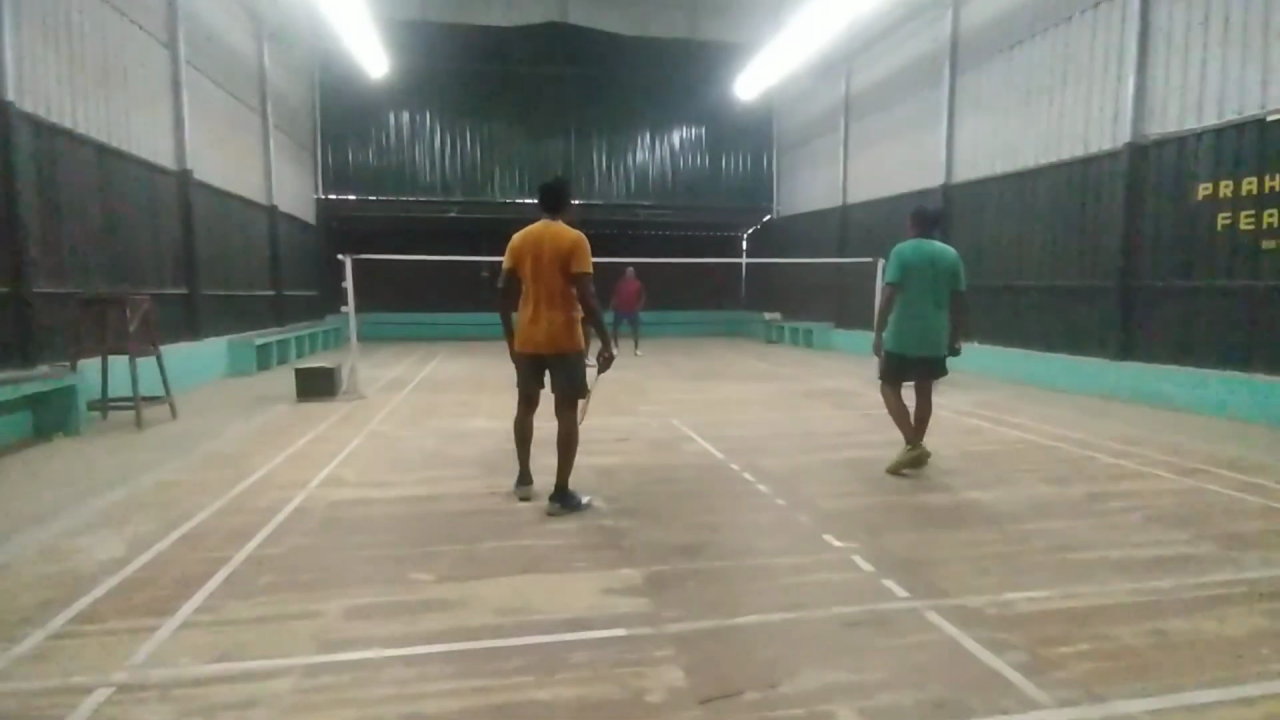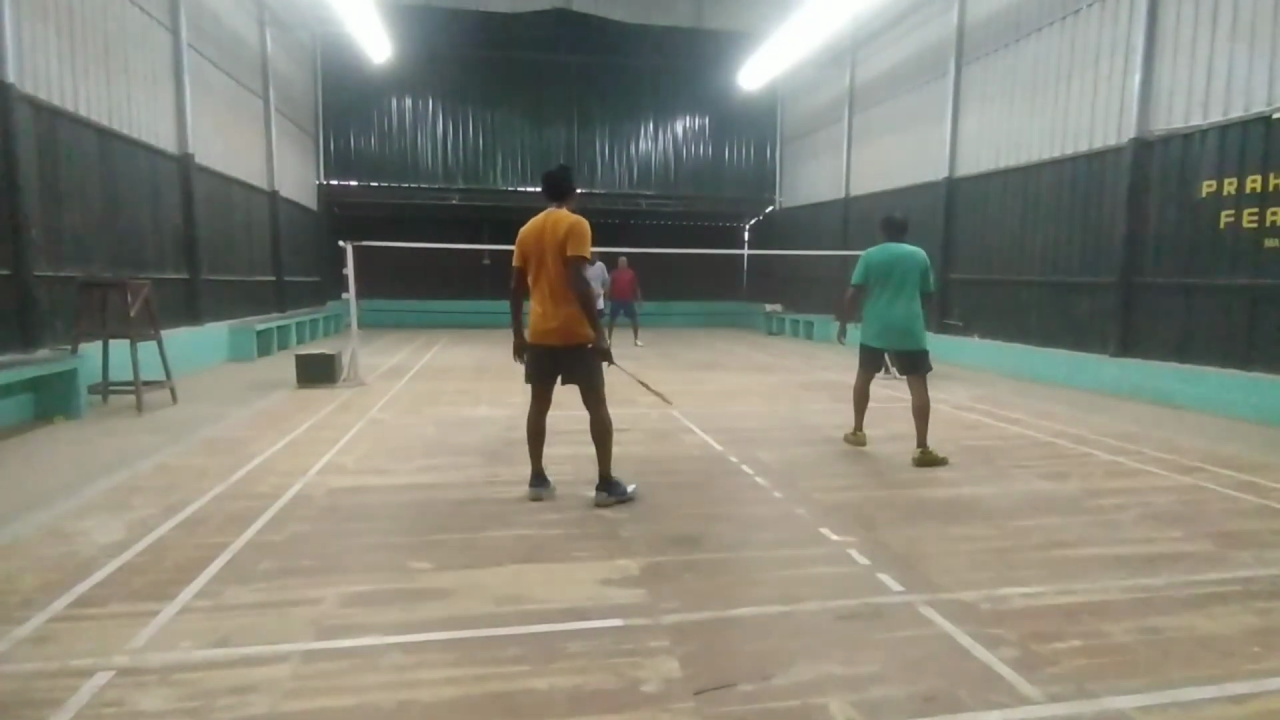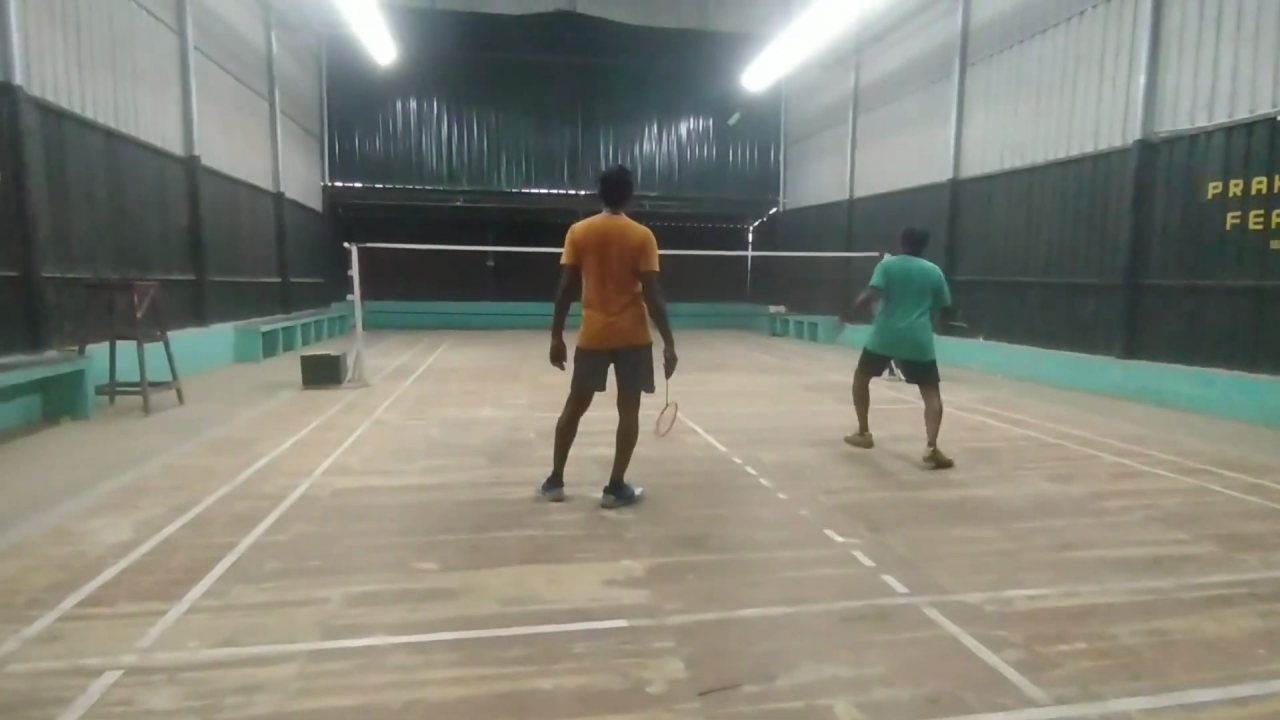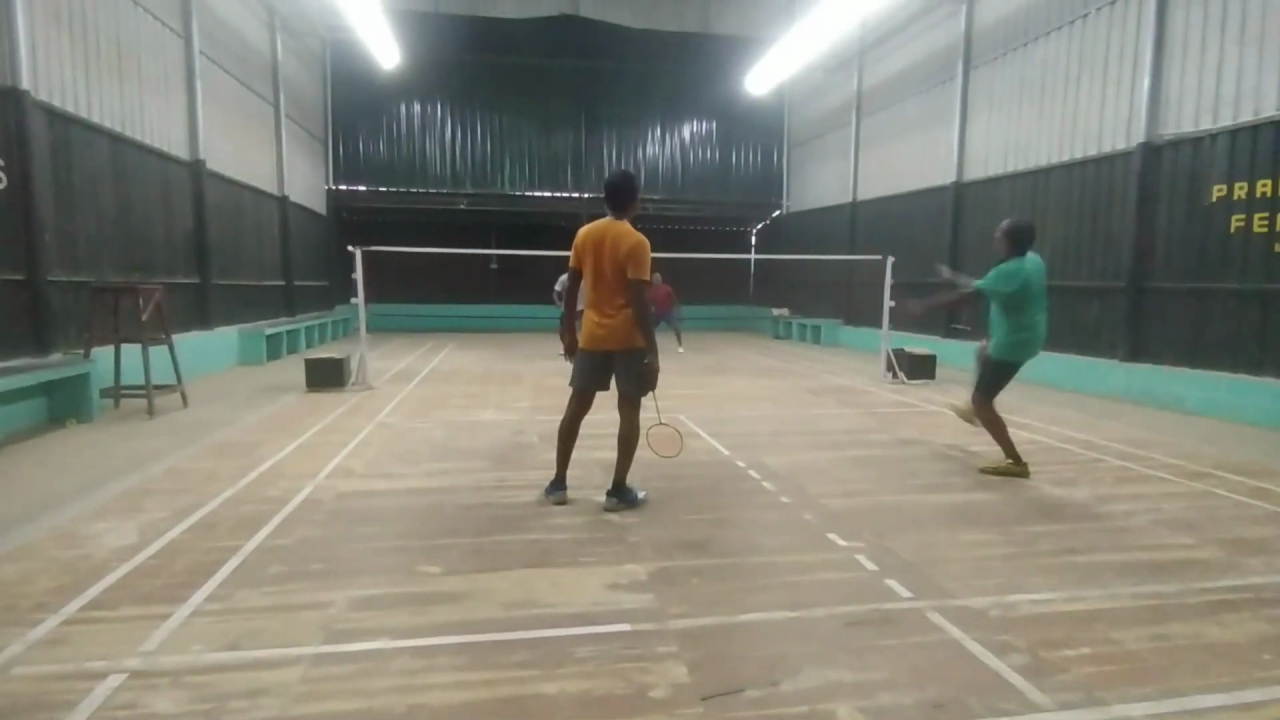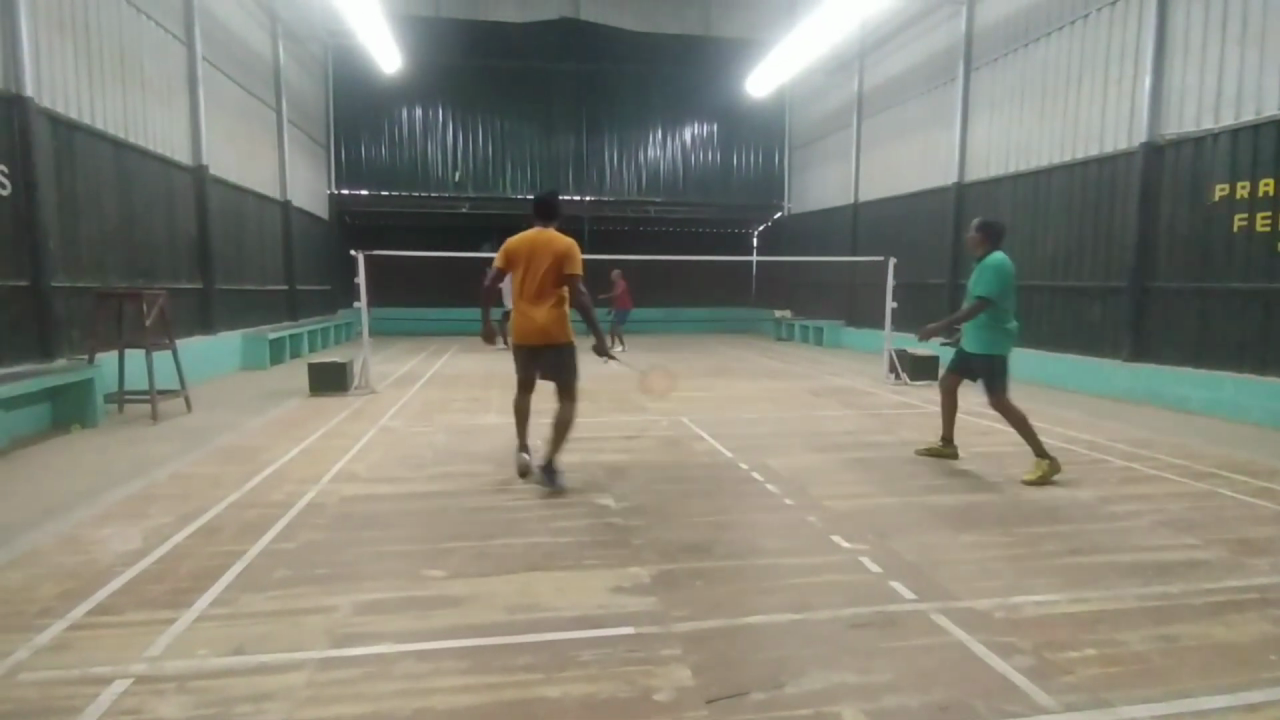
dt=1s
person 1, frame 1
left shoulder: (519, 240)
right shoulder: (575, 240)
left elbow: (504, 292)
right elbow: (586, 297)
left wrist: (510, 334)
right wrist: (605, 342)
left hip: (527, 340)
right hip: (565, 341)
left knee: (526, 407)
right knee: (567, 414)
left ankle: (524, 478)
right ankle: (561, 494)
person 1, frame 2
left shoulder: (527, 230)
right shoulder: (575, 224)
left elbow: (516, 287)
right elbow: (579, 283)
left wrist: (518, 333)
right wrist: (599, 333)
left hip: (538, 332)
right hip: (574, 331)
left knee: (539, 404)
right knee: (596, 405)
left ankle: (537, 479)
right ankle: (607, 484)
person 1, frame 3
left shoulder: (578, 232)
right shoulder: (642, 236)
left elbow: (565, 288)
right elbow: (653, 295)
left wrist: (557, 336)
right wrist: (669, 343)
left hip: (592, 335)
right hip: (632, 336)
left knee: (574, 406)
right knee: (628, 409)
left ankle: (555, 481)
right ankle: (616, 487)
person 1, frame 4
left shoulder: (584, 235)
right shoulder: (636, 242)
left elbow: (571, 289)
right elbow: (638, 302)
left wrist: (568, 331)
right wrist: (652, 352)
left hip: (591, 337)
right hip: (628, 339)
left knee: (576, 408)
right knee: (629, 412)
left ankle: (558, 484)
right ankle: (618, 491)
person 1, frame 5
left shoulder: (513, 243)
right shoulder: (567, 245)
left elbow: (489, 284)
right elbow: (578, 294)
left wrist: (486, 321)
right wrist: (598, 336)
left hip: (522, 331)
right hip: (556, 332)
left knee: (524, 389)
right knee: (567, 398)
left ankle: (522, 450)
right ankle: (549, 467)
person 2, frame 1
left shoulder: (902, 252)
right shoulder: (951, 255)
left elbow: (889, 295)
right elbow: (958, 301)
left wrist: (878, 333)
right wrist: (955, 337)
left hip: (902, 337)
right hip: (934, 338)
left knee: (890, 389)
right knee: (924, 392)
left ankle: (914, 446)
right ankle: (915, 446)
person 2, frame 2
left shoulder: (870, 256)
right shoulder: (919, 256)
left elbow: (853, 294)
right elbow: (926, 296)
left wrist: (843, 323)
left hip: (875, 329)
right hip: (910, 330)
left knee: (864, 377)
right knee: (918, 386)
left ankle: (858, 431)
right ankle: (922, 449)
person 2, frame 3
left shoulder: (888, 265)
right shoulder: (934, 272)
left elbow: (868, 296)
right elbow: (943, 309)
left hip: (885, 337)
right hip: (919, 341)
left knee: (861, 378)
right knee: (932, 395)
left ankle: (863, 433)
right ankle: (932, 447)
person 2, frame 4
left shoulder: (1008, 271)
right shoulder: (1033, 260)
left elbow: (969, 294)
left wrist: (926, 304)
left hip: (1010, 344)
right hip: (1029, 338)
left knee: (982, 402)
right knee: (985, 351)
left ankle: (1016, 462)
right ankle: (975, 411)
person 2, frame 5
left shoulder: (995, 264)
right shoulder: (986, 263)
left elbow: (979, 306)
left wrist: (942, 326)
right wrist: (963, 332)
left hip: (991, 344)
right hip: (973, 341)
left knee: (999, 401)
right knee: (947, 384)
left ankle: (1045, 459)
right ankle: (947, 444)
